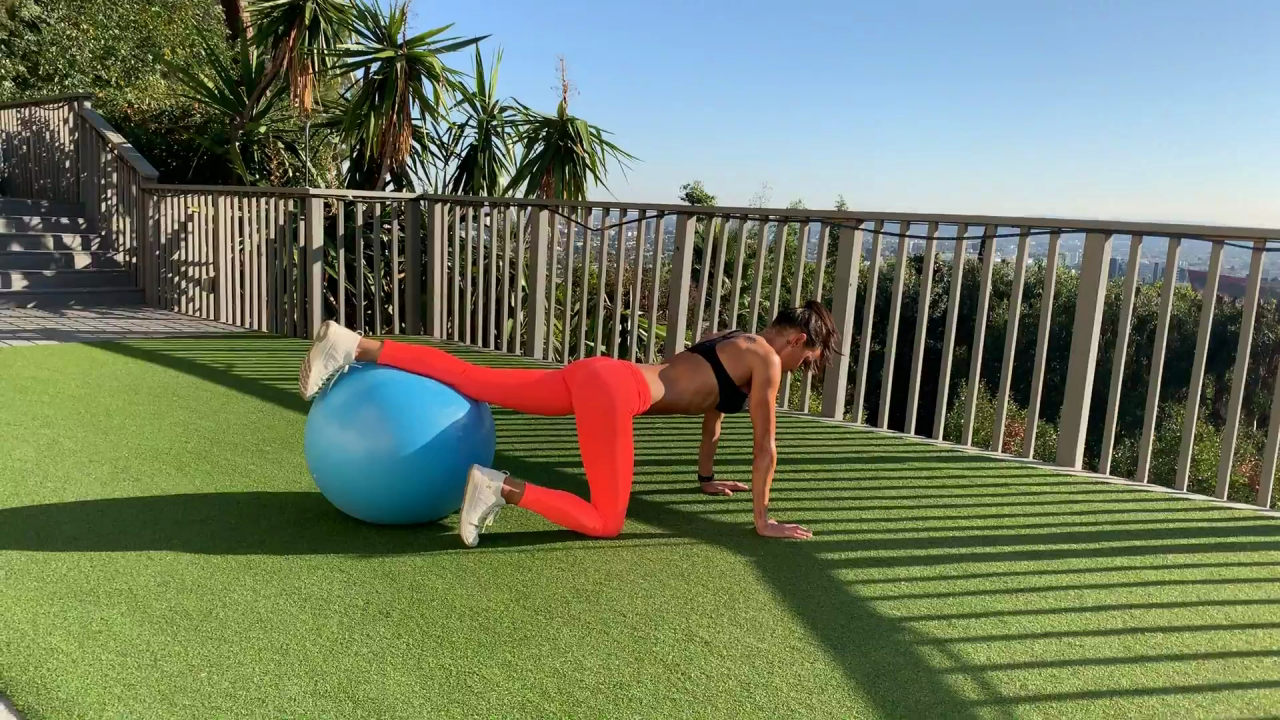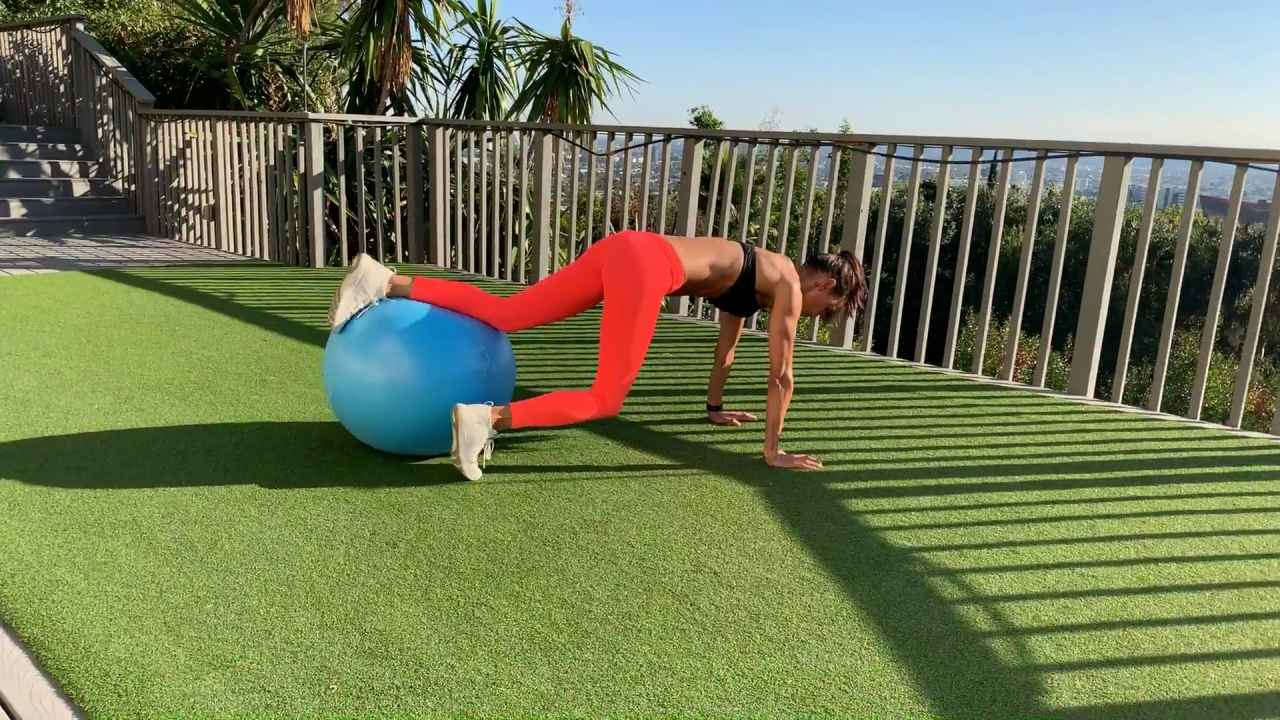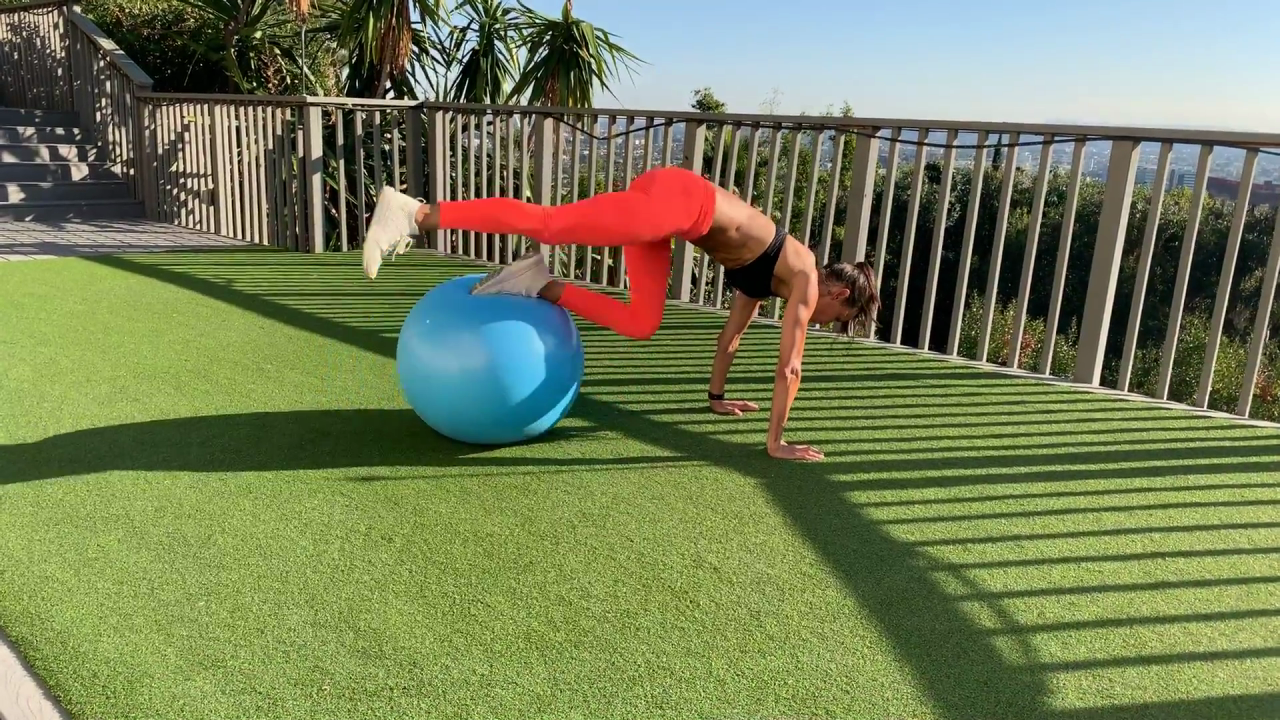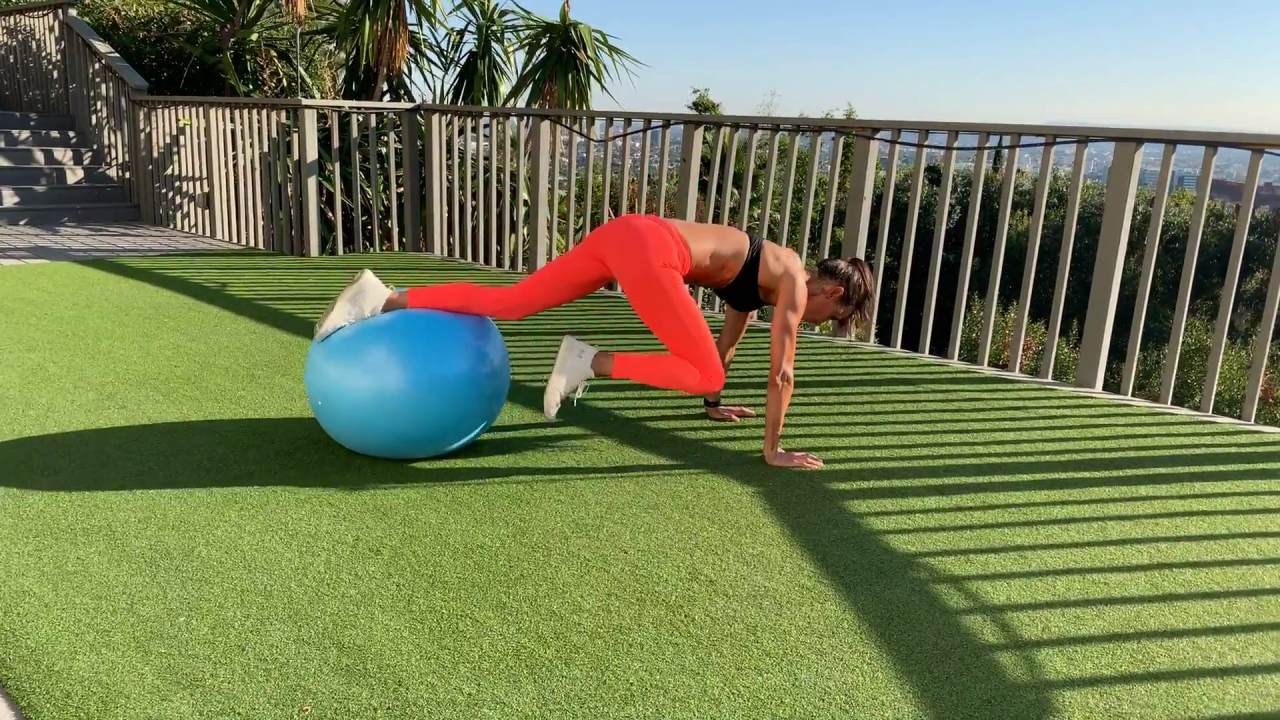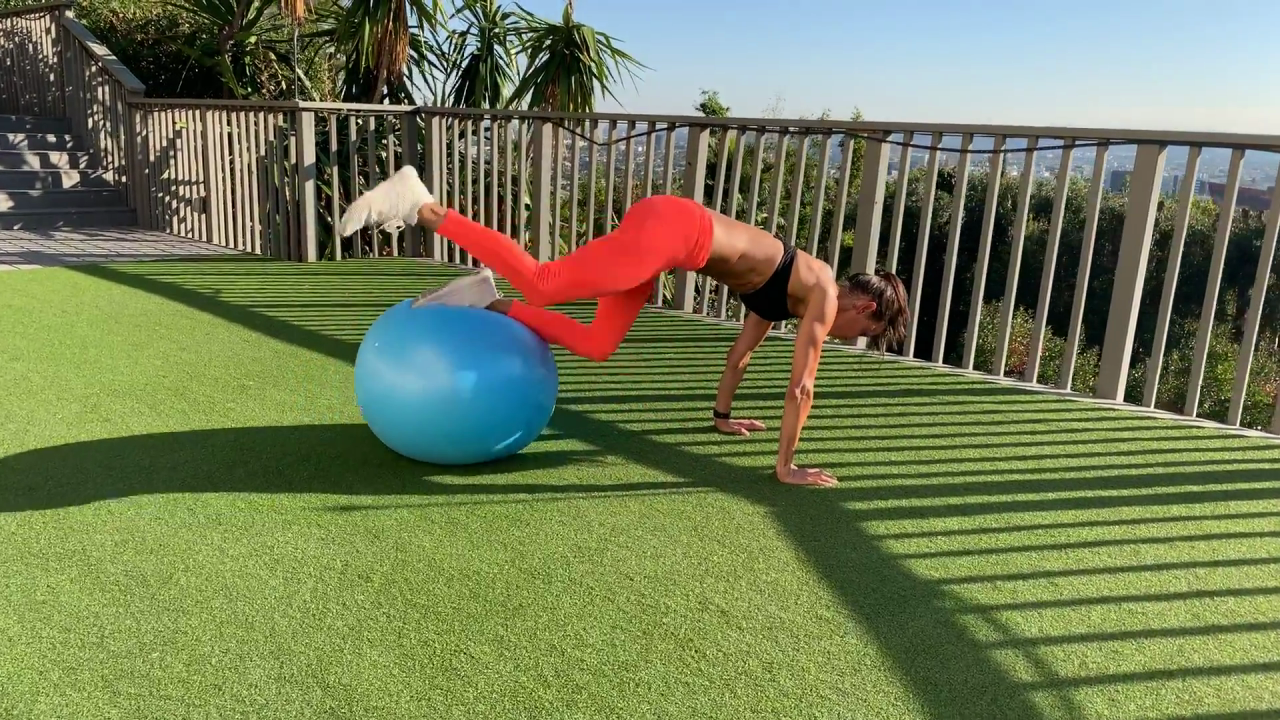
dt=1s
person 1, frame 1
left shoulder: (734, 345)
right shoulder: (766, 359)
left elbow: (712, 410)
right elbow: (764, 446)
left wrist: (706, 478)
right wrist: (763, 519)
left hip: (594, 375)
right hip: (613, 392)
left knee: (471, 380)
right knee: (606, 524)
left ankle: (352, 345)
right ankle: (501, 488)
person 1, frame 2
left shoulder: (754, 278)
right shoulder: (788, 284)
left elbow: (726, 343)
right elbow: (781, 375)
left wrist: (715, 408)
right wrist: (773, 450)
left hip: (621, 250)
right hip: (643, 264)
left knee: (502, 312)
right knee: (605, 400)
left ankle: (381, 282)
right ankle: (487, 418)
person 1, frame 3
left shoulder: (768, 275)
right shoulder: (805, 279)
left elbow: (732, 331)
right elbow: (789, 367)
left wrist: (716, 396)
right wrist: (776, 441)
left hip: (662, 192)
right hip: (675, 198)
left knee: (641, 326)
right knee: (544, 224)
left ankle: (541, 287)
right ankle: (414, 212)
person 1, frame 4
left shoulder: (760, 280)
right shoulder: (795, 282)
left elbow: (727, 340)
right elbow: (782, 373)
left wrist: (712, 410)
right wrist: (773, 448)
left hip: (624, 235)
right hip: (646, 253)
left knee: (507, 302)
right knee: (706, 377)
left ankle: (380, 299)
right ankle: (591, 362)
person 1, frame 5
left shoulder: (787, 294)
right shoulder: (823, 295)
left elbow: (741, 349)
right elbow: (801, 386)
left wrist: (722, 415)
right wrist: (786, 465)
left hip: (659, 221)
right hip: (668, 229)
left knee: (597, 346)
right knee: (541, 286)
left ankle: (490, 303)
right ankle: (418, 205)
